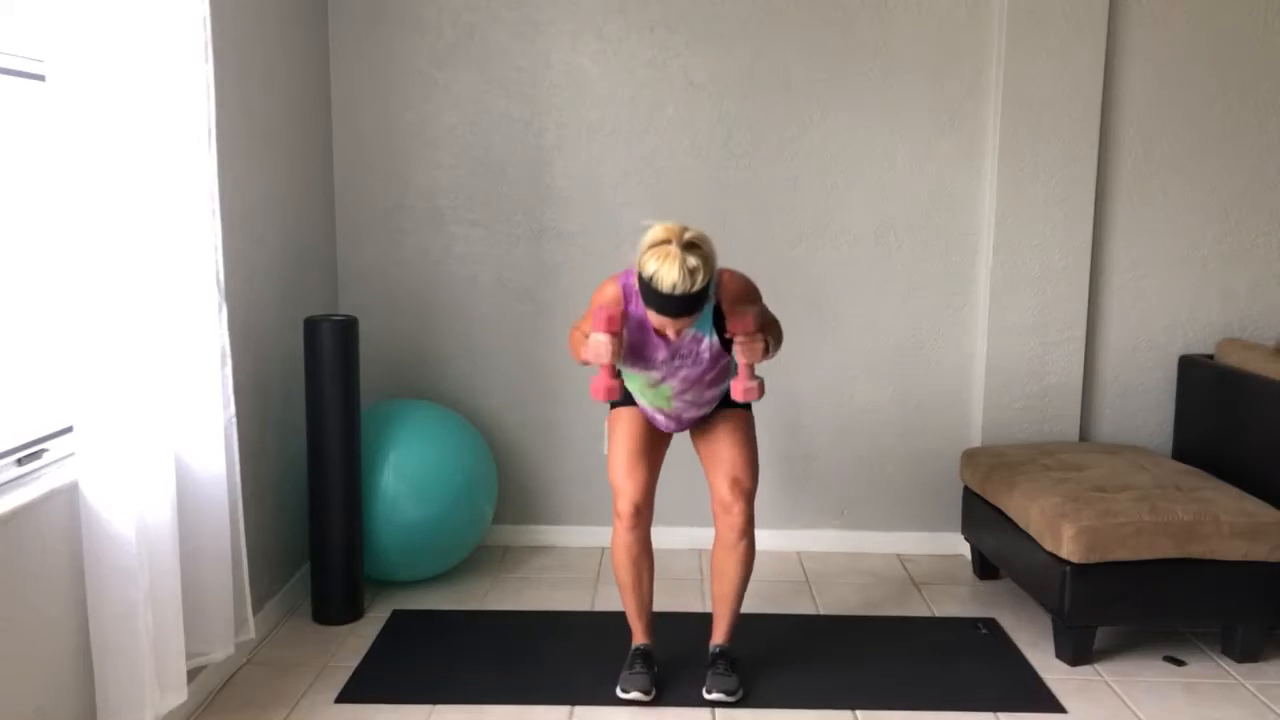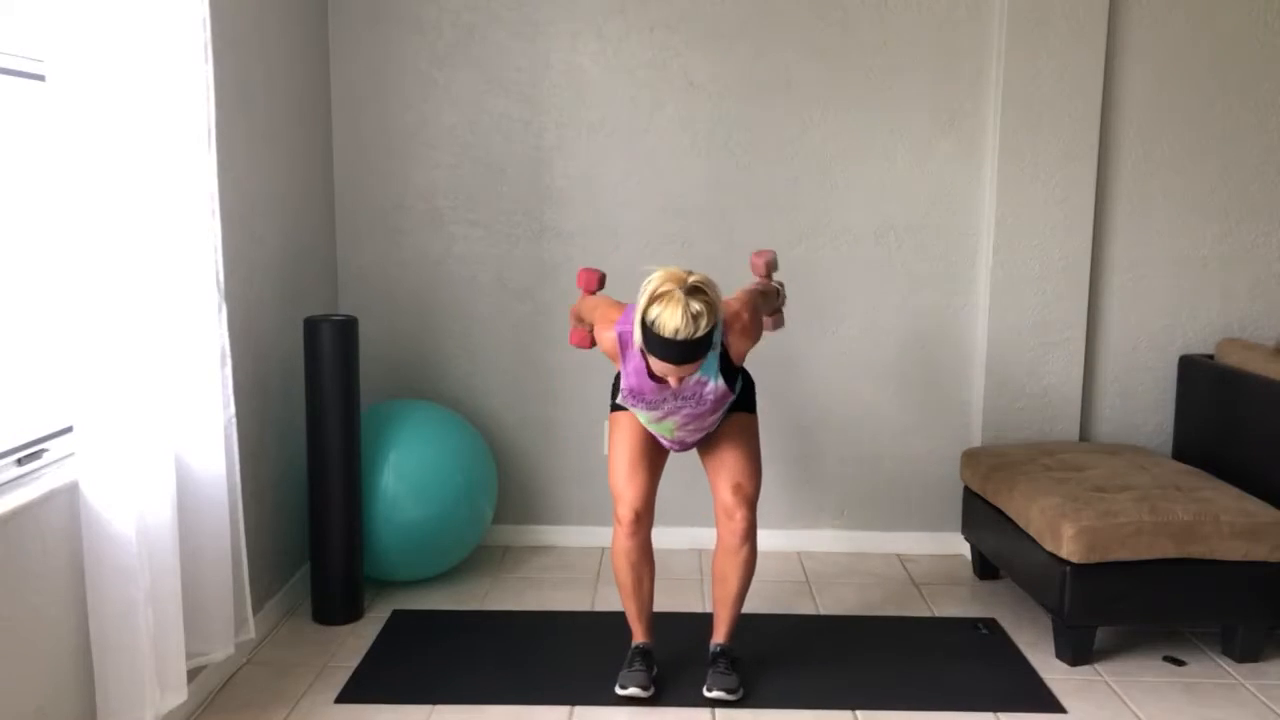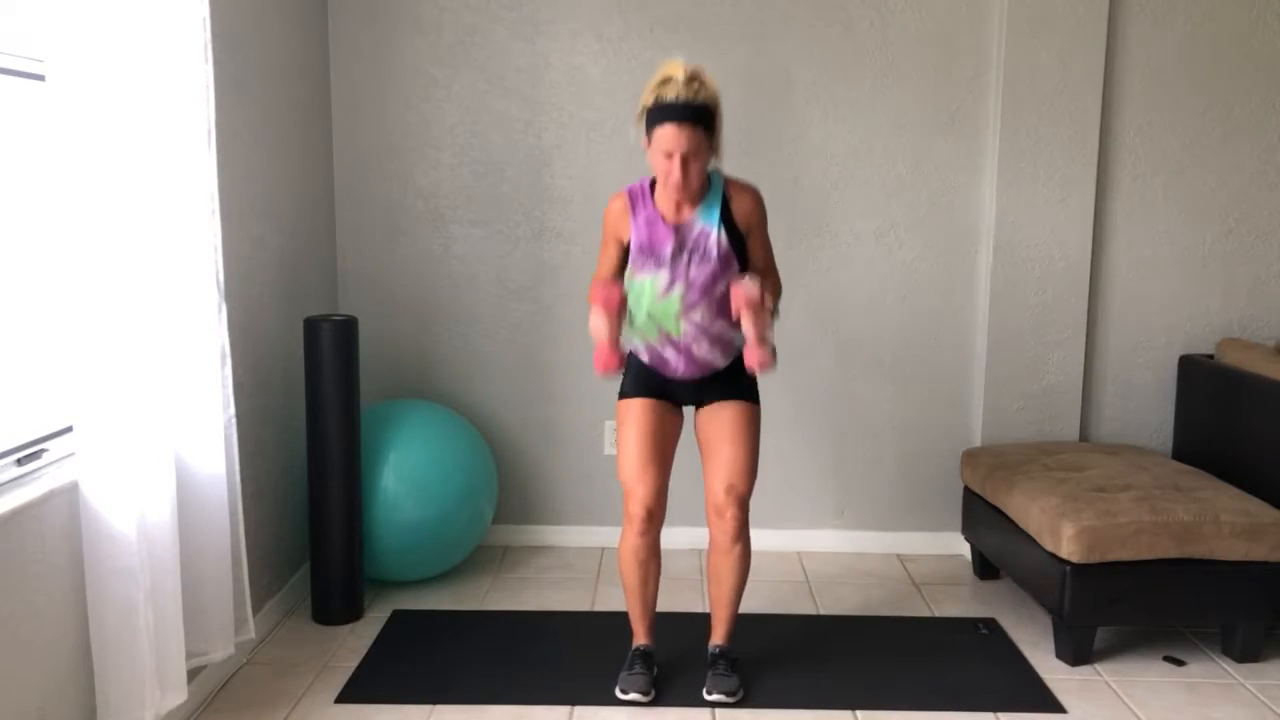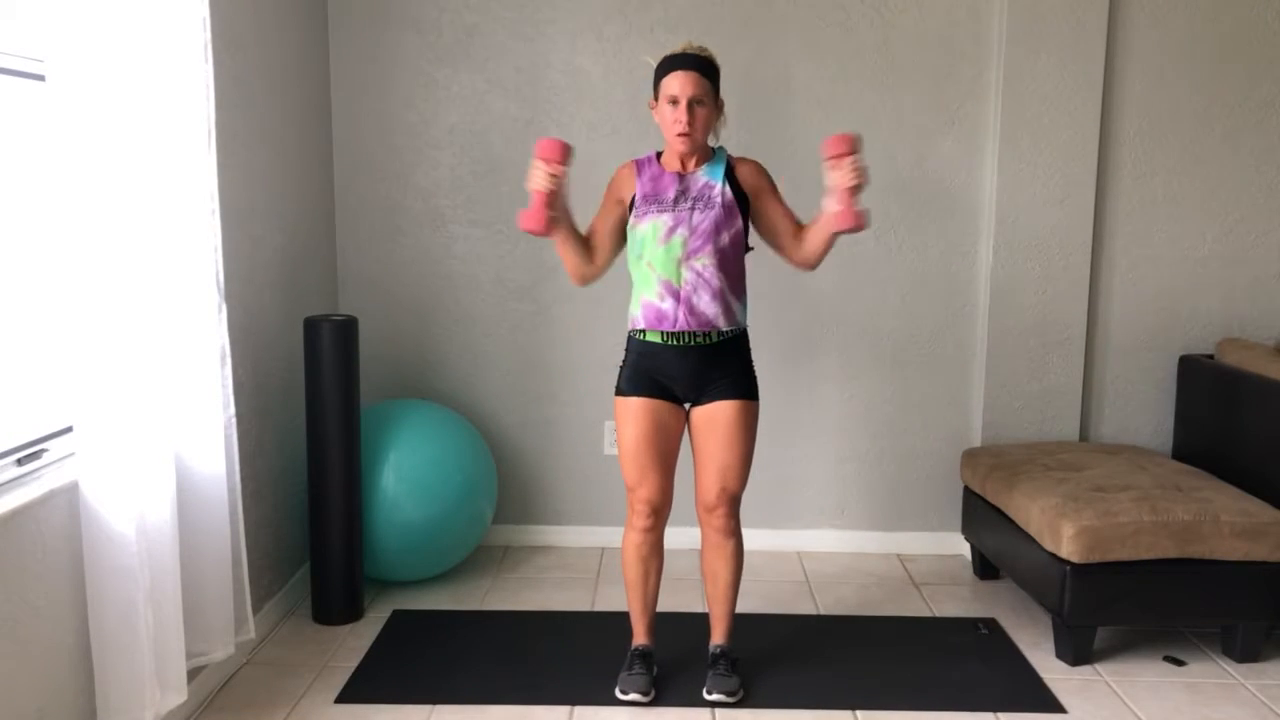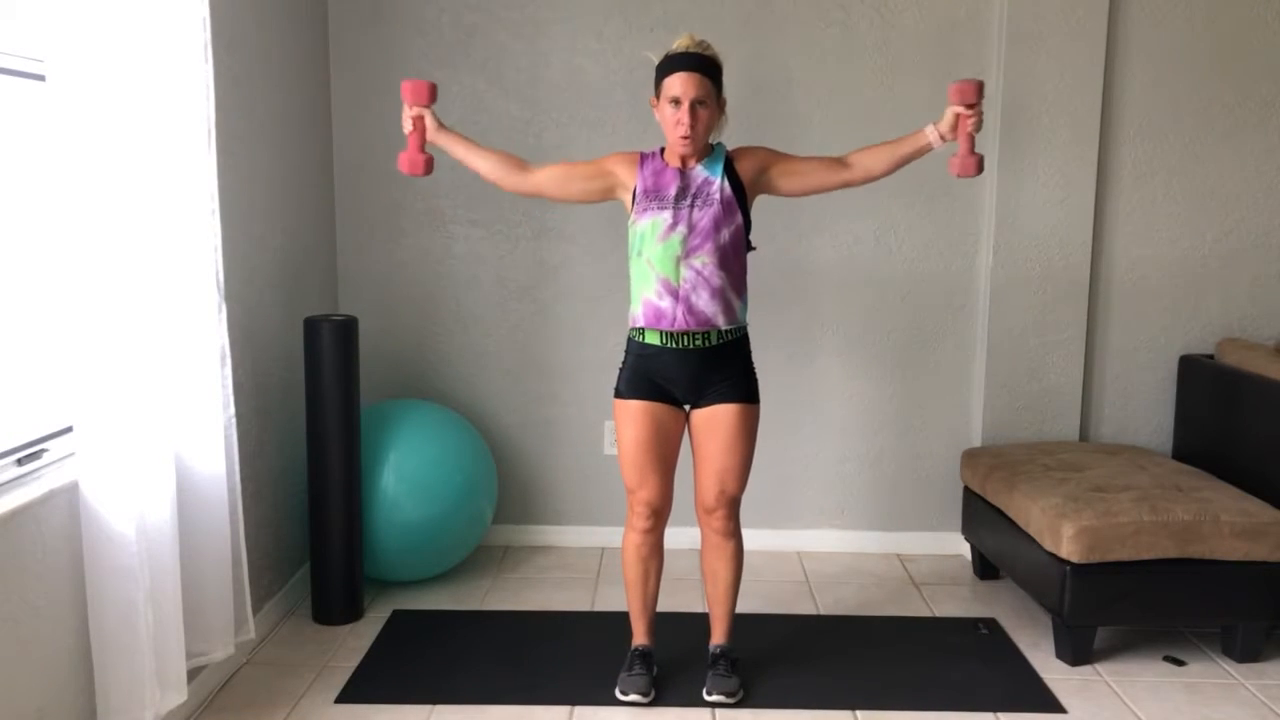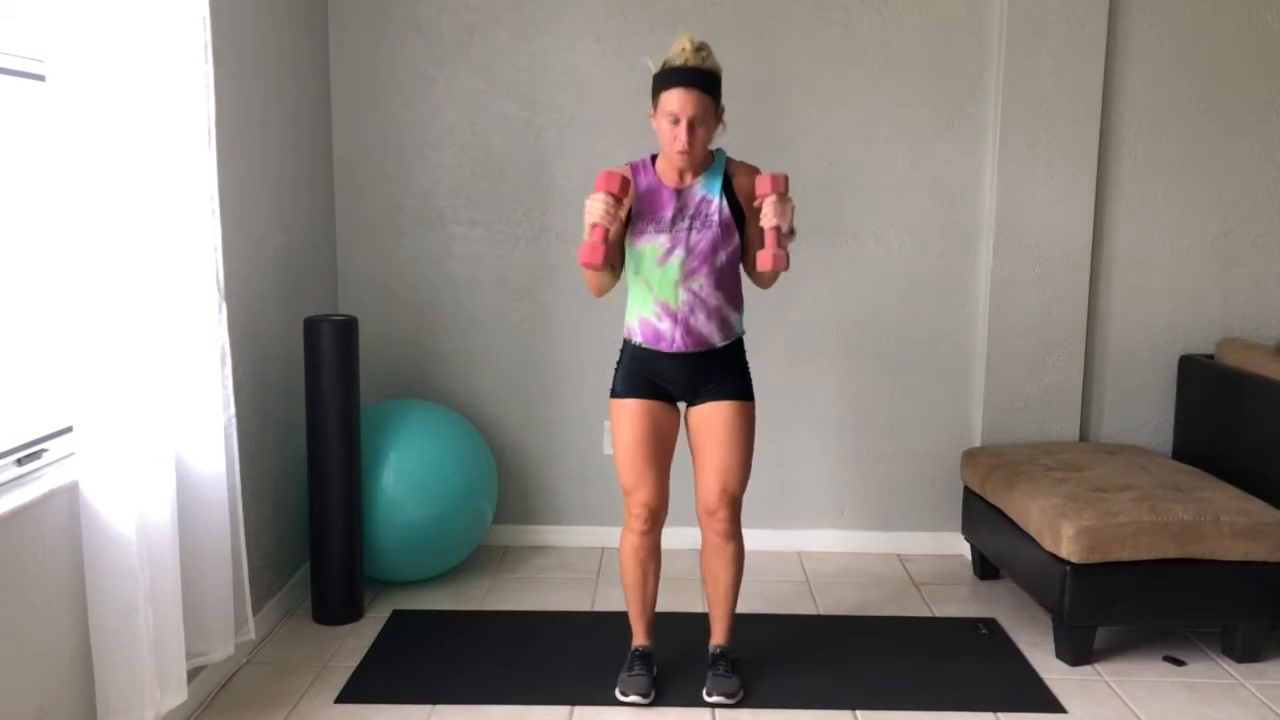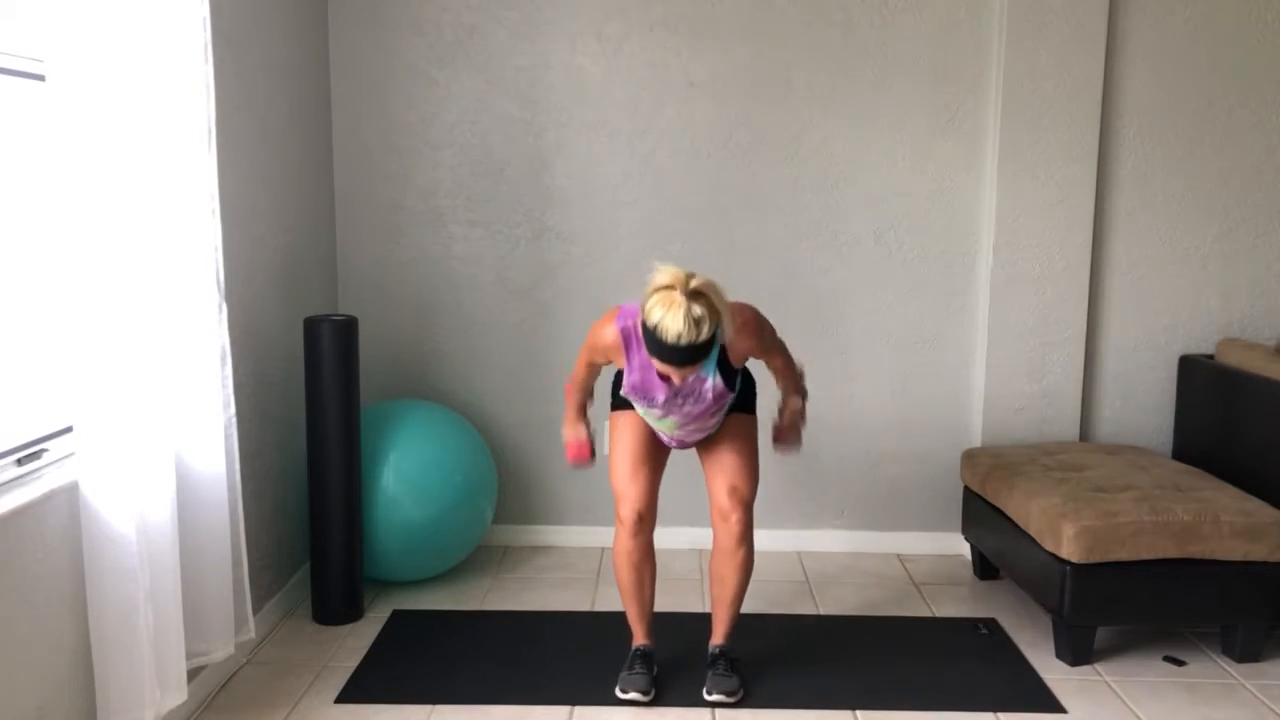
dt=0.7s
person 1, frame 1
left shoulder: (734, 290)
right shoulder: (615, 295)
left elbow: (771, 325)
right elbow: (578, 335)
left wrist: (763, 344)
right wrist: (591, 347)
left hip: (720, 400)
right hip: (638, 398)
left knee: (735, 508)
right knee: (630, 509)
left ankle: (720, 648)
right ankle: (641, 647)
person 1, frame 2
left shoulder: (738, 325)
right shoulder: (614, 331)
left elbow: (766, 294)
right elbow: (582, 309)
left wrist: (774, 297)
right wrist: (581, 313)
left hip: (725, 408)
right hip: (639, 410)
left knee: (739, 516)
right knee: (630, 516)
left ankle: (721, 647)
right ankle: (640, 646)
person 1, frame 3
left shoulder: (740, 201)
right shoulder: (625, 208)
left elbow: (769, 281)
right elbow: (607, 285)
left wrist: (766, 304)
left hip: (725, 375)
right hip: (649, 373)
left knee: (728, 509)
right knee: (641, 510)
left ankle: (720, 648)
right ankle: (641, 647)
person 1, frame 4
left shoulder: (745, 176)
right shoulder: (630, 178)
left elbow: (804, 255)
right elbow: (584, 270)
left wrist: (835, 204)
right wrist: (554, 207)
left hip: (723, 361)
right hip: (648, 359)
left knee: (720, 510)
right knee: (645, 508)
left ankle: (720, 649)
right ankle: (641, 647)
person 1, frame 5
left shoulder: (746, 168)
right shoulder: (628, 171)
left elbow: (848, 168)
right elbow: (525, 177)
left wrist: (928, 137)
right wrist: (445, 138)
left hip: (723, 362)
right hip: (648, 361)
left knee: (720, 512)
right knee: (645, 511)
left ankle: (720, 649)
right ankle: (641, 648)
person 1, frame 6
left shoulder: (741, 181)
right shoulder: (628, 183)
left elbow: (763, 276)
right elbow: (599, 284)
left wrist: (778, 234)
right wrist: (596, 231)
left hip: (719, 364)
right hip: (643, 363)
left knee: (720, 513)
right knee: (642, 513)
left ankle: (720, 648)
right ankle: (640, 648)
person 1, frame 7
left shoulder: (739, 327)
right shoulder: (616, 330)
left elbow: (777, 353)
right elbow: (584, 366)
left wrist: (794, 404)
right wrist: (574, 416)
left hip: (725, 411)
right hip: (640, 408)
left knee: (734, 516)
right knee: (633, 517)
left ankle: (720, 649)
right ankle: (641, 648)
